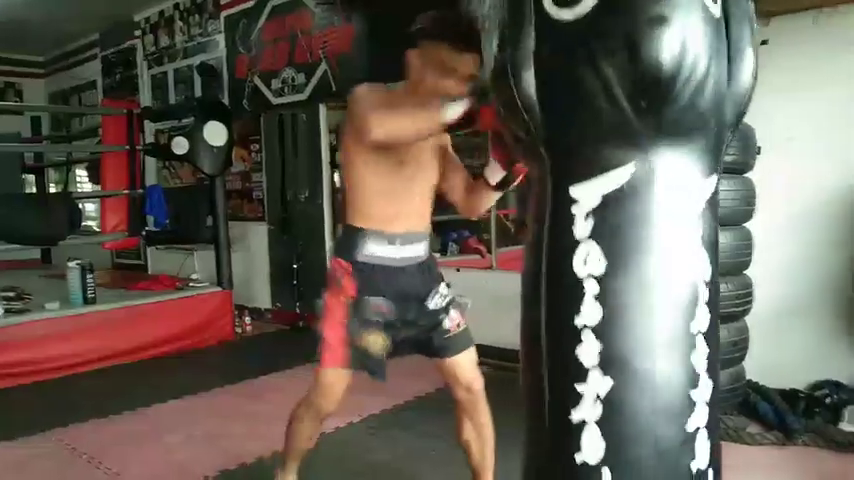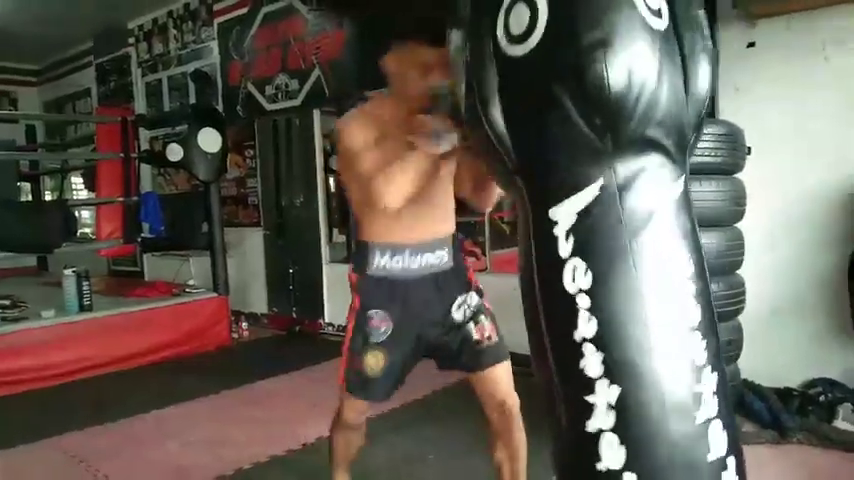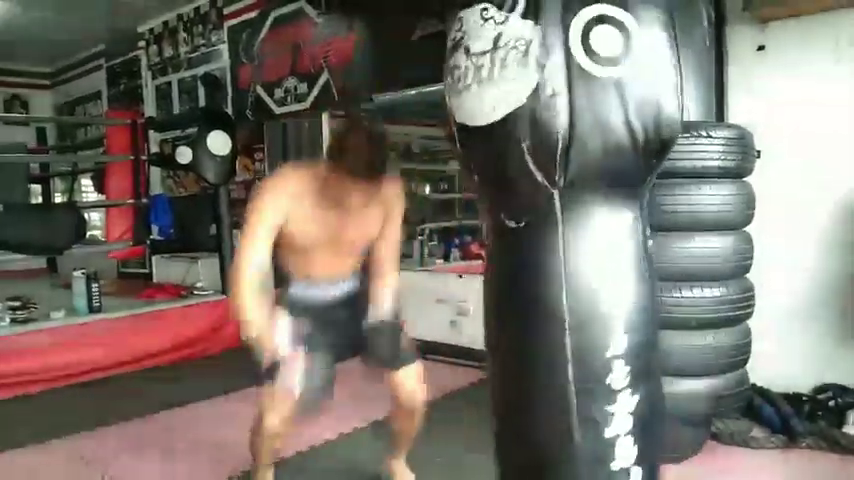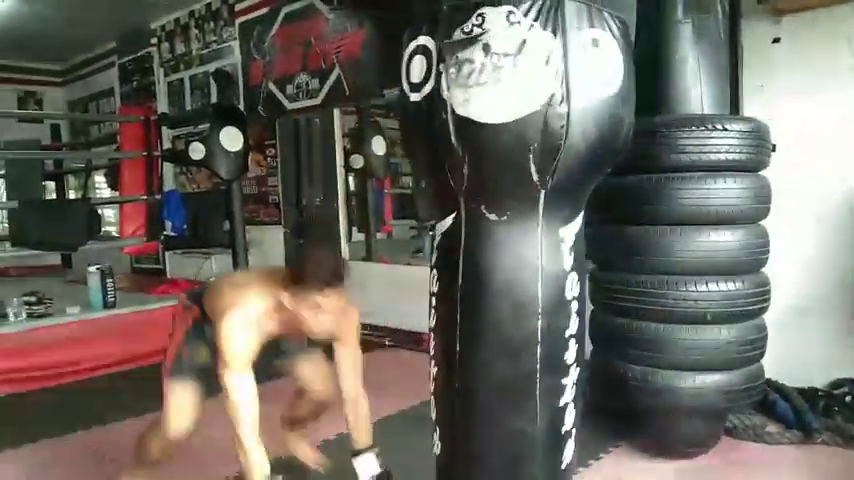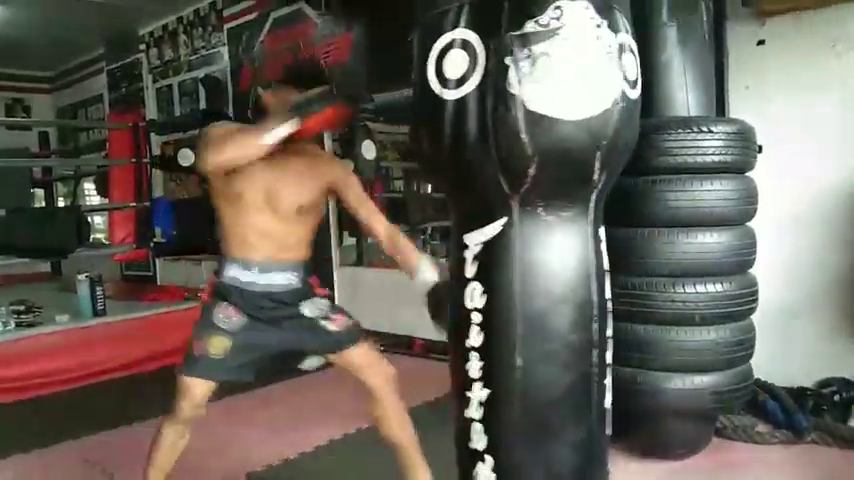
dt=0.7s
person 1, frame 1
left shoulder: (435, 131)
right shoulder: (370, 99)
left elbow: (473, 204)
right elbow: (375, 128)
left wrist: (503, 166)
right wrist: (467, 107)
left hip: (418, 269)
right hip: (363, 268)
left knee: (471, 389)
right knee: (327, 394)
person 1, frame 2
left shoulder: (448, 120)
right shoulder: (357, 126)
left elbow: (483, 199)
right elbow: (387, 195)
right wrist: (439, 133)
left hip: (446, 275)
right hip: (383, 283)
left knee: (503, 403)
right knee: (352, 413)
person 1, frame 3
left shoulder: (388, 192)
right shoulder: (279, 193)
left elbow: (386, 268)
right elbow: (245, 286)
left wrist: (379, 321)
right wrist: (277, 350)
left hip: (357, 295)
right hip: (299, 303)
left knee: (412, 396)
right knee: (272, 420)
person 1, frame 4
left shoulder: (340, 313)
right shoulder: (242, 319)
left elbow: (354, 395)
right elbow: (244, 426)
right hip: (207, 322)
left knee: (323, 390)
right knee: (177, 427)
left ankle: (291, 432)
person 1, frame 5
left shoulder: (328, 168)
right shoulder: (225, 136)
left elbow: (383, 230)
right elbow: (213, 158)
left wrist: (429, 278)
right wrist: (286, 124)
left hip: (298, 296)
right hip: (238, 296)
left knee: (380, 376)
right knee: (187, 410)
